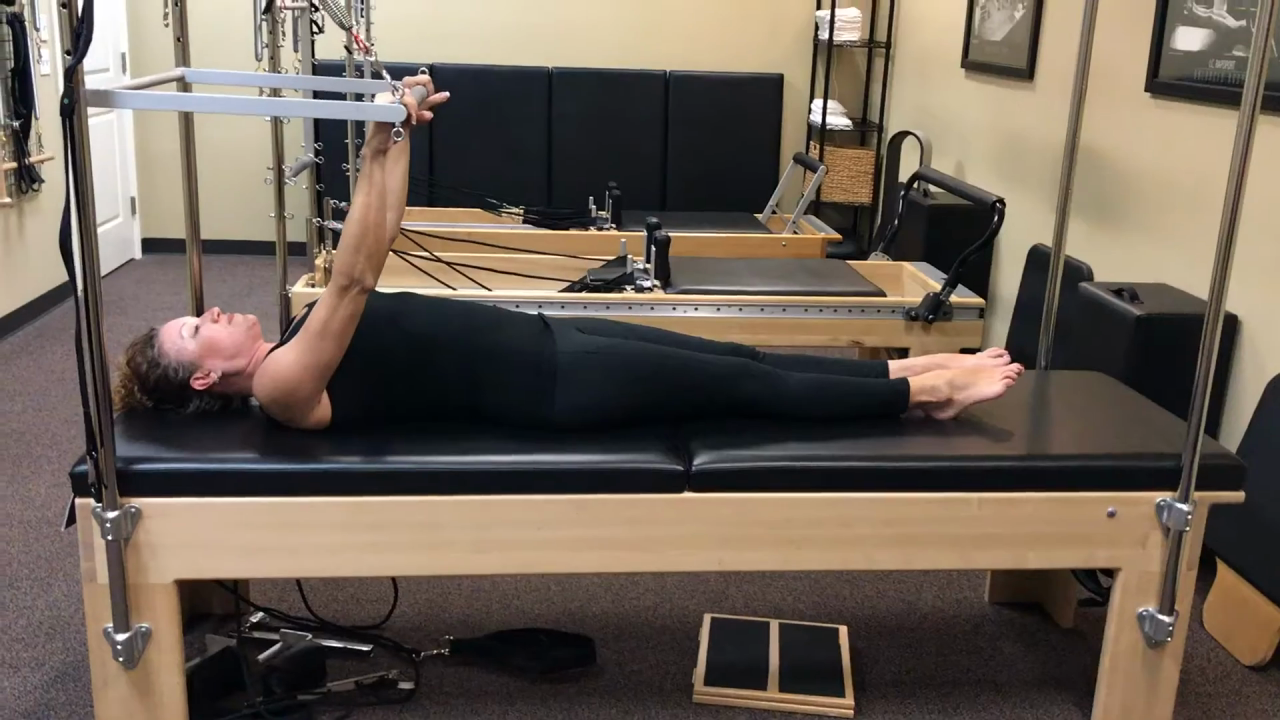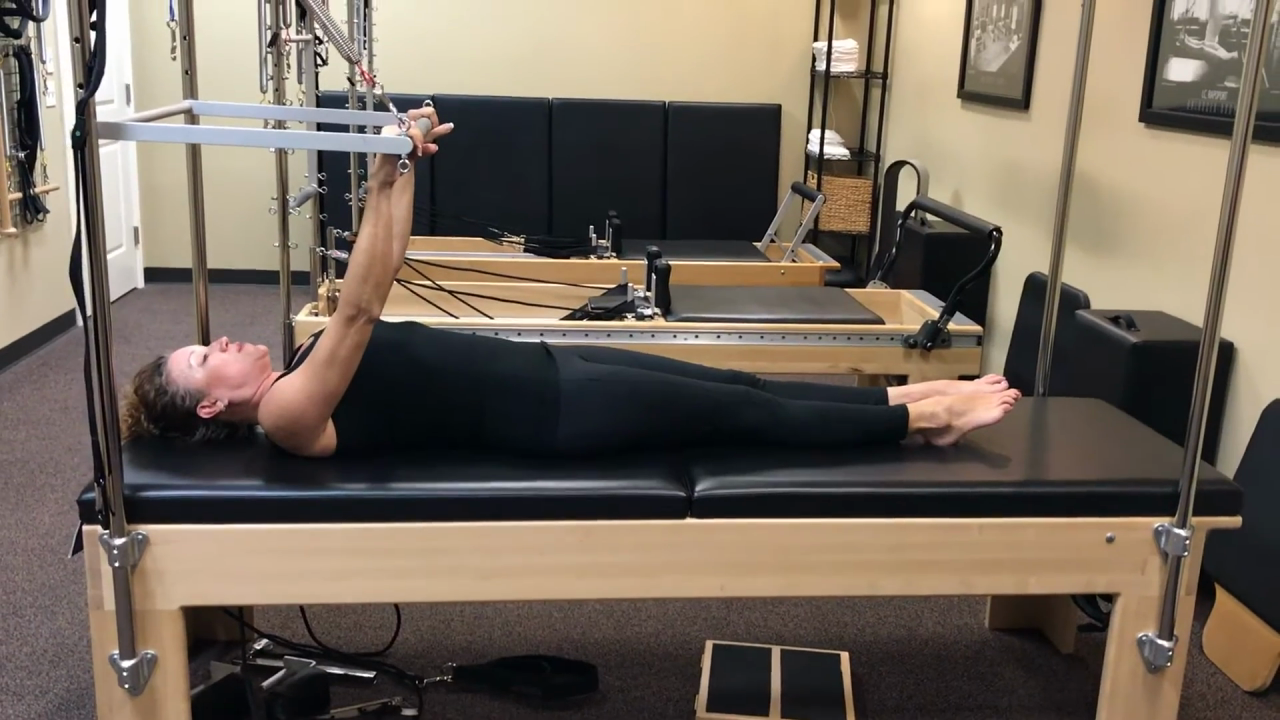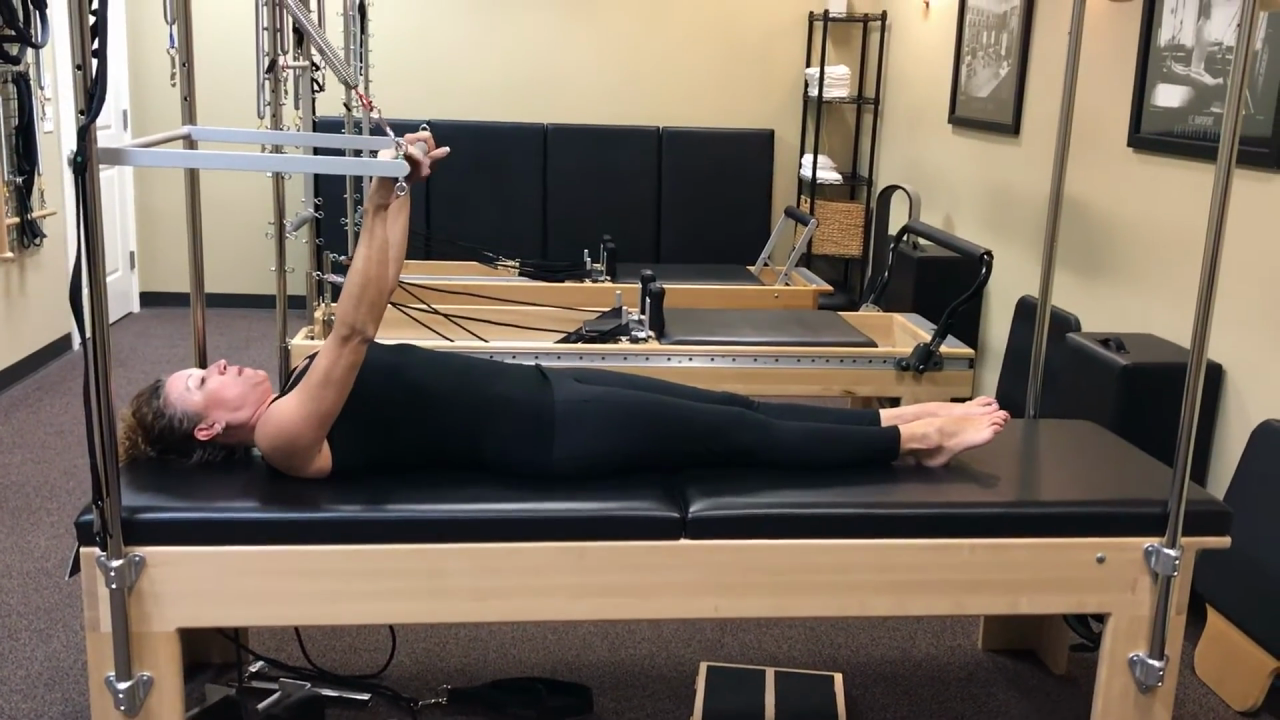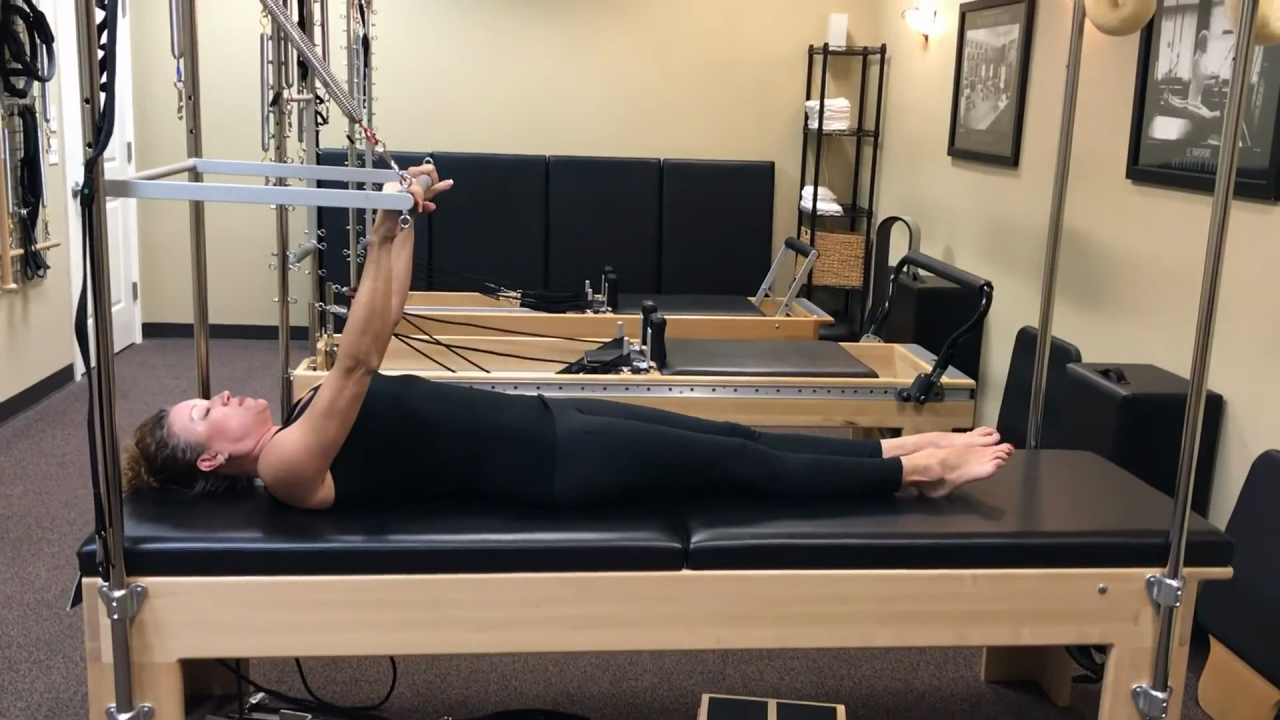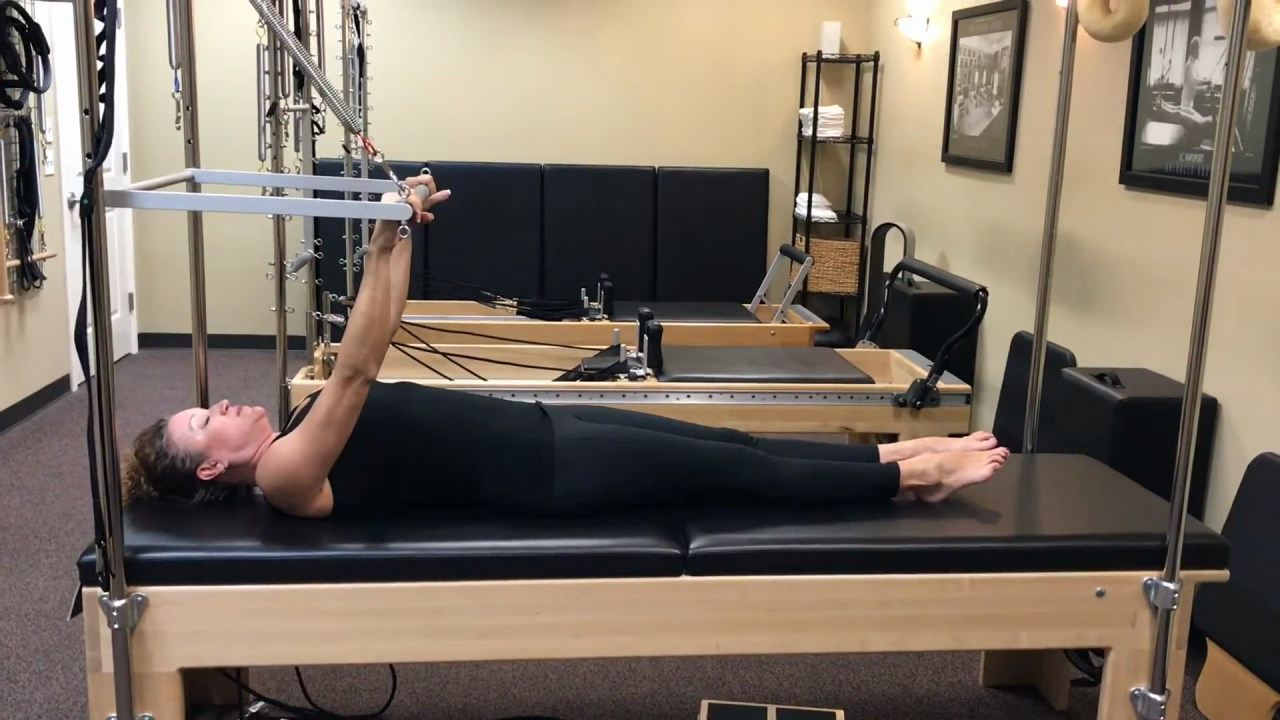
dt=1s
person 1, frame 1
left shoulder: (293, 346)
right shoulder: (283, 388)
left elbow: (374, 247)
right elbow: (355, 277)
left wrist: (395, 136)
right wrist: (376, 149)
left hip: (537, 339)
right hip: (541, 386)
left knee: (733, 358)
right knee: (742, 386)
left ankle: (907, 372)
right ankle: (922, 393)
person 1, frame 2
left shoulder: (298, 375)
right shoulder: (287, 415)
left elbow: (381, 275)
right elbow: (360, 306)
left wrist: (400, 169)
right wrist: (382, 180)
left hip: (542, 369)
right hip: (545, 415)
left knee: (733, 385)
right knee: (744, 415)
left ankle: (903, 398)
right ankle: (923, 422)
person 1, frame 3
left shoulder: (294, 402)
right shoulder: (284, 438)
left elbow: (369, 308)
right elbow: (355, 328)
left wrist: (398, 191)
right wrist: (378, 203)
left hip: (535, 389)
right hip: (537, 436)
left knee: (727, 408)
right knee: (737, 437)
left ankle: (899, 420)
right ankle: (915, 441)
person 1, frame 4
left shoulder: (299, 427)
right shoulder: (289, 469)
left elbow: (376, 334)
right elbow: (357, 359)
left wrist: (401, 223)
right wrist: (382, 237)
left hip: (537, 421)
right hip: (540, 467)
left knee: (727, 438)
right knee: (732, 465)
left ankle: (898, 449)
right ankle: (913, 474)
person 1, frame 5
left shoulder: (297, 433)
right shoulder: (287, 476)
left elbow: (374, 341)
right elbow: (356, 367)
left wrist: (399, 232)
right wrist: (382, 245)
left hip: (535, 427)
right hip: (540, 474)
left knee: (724, 445)
right knee: (731, 471)
left ankle: (894, 454)
right ankle: (912, 479)
